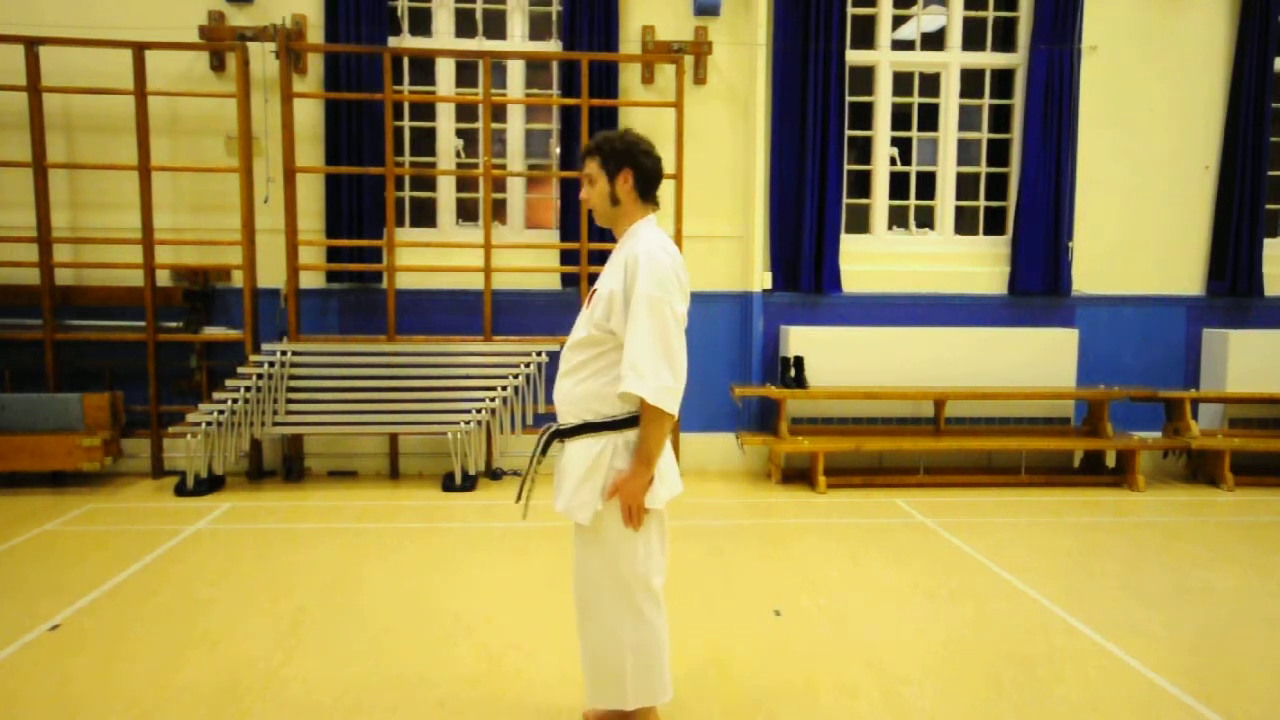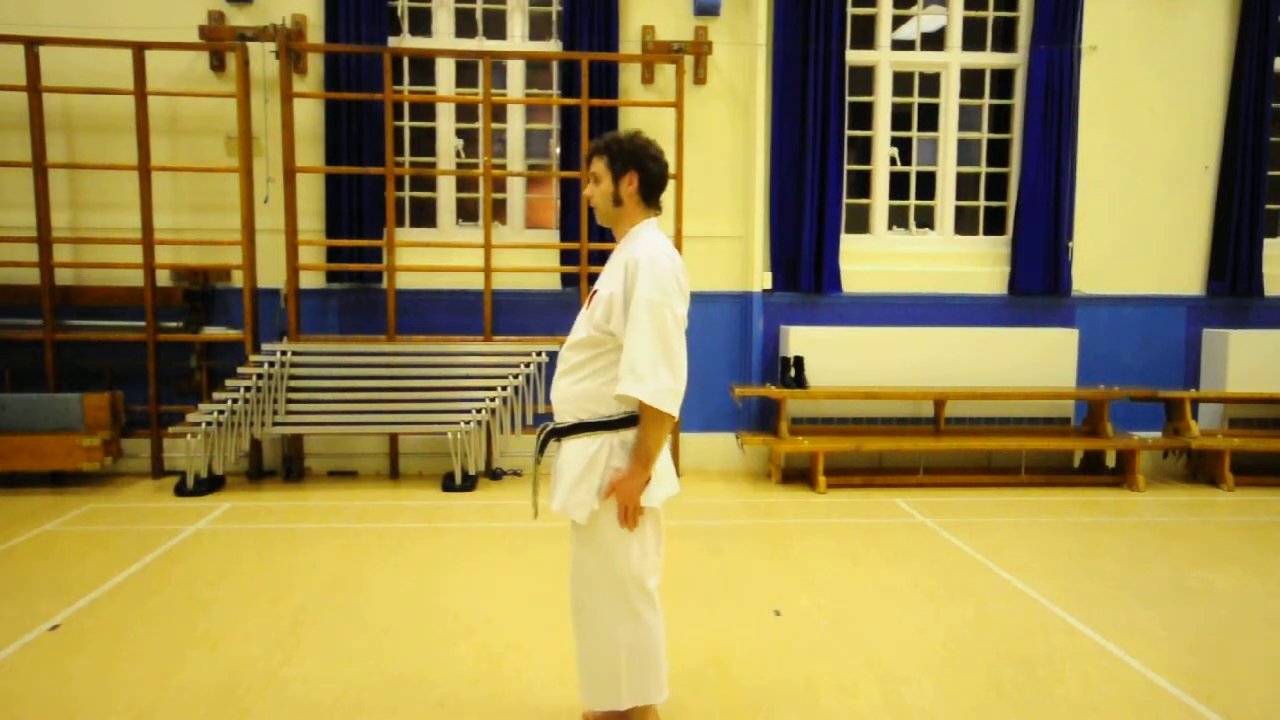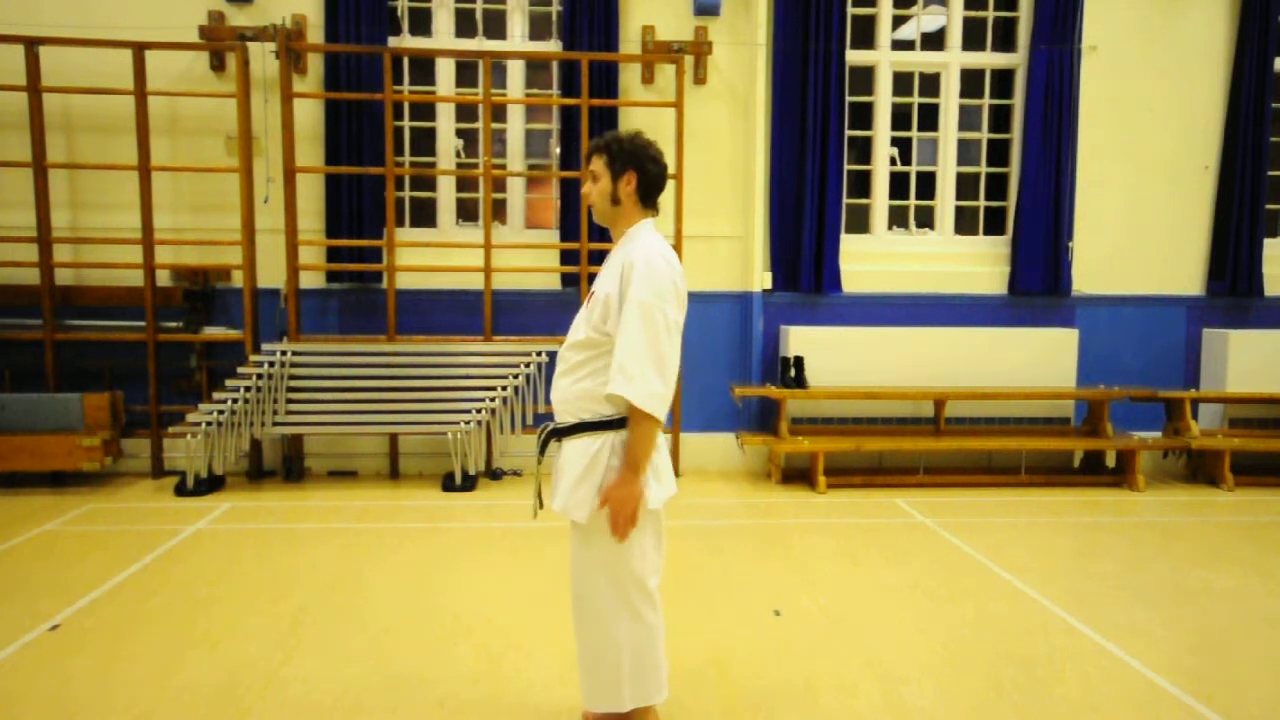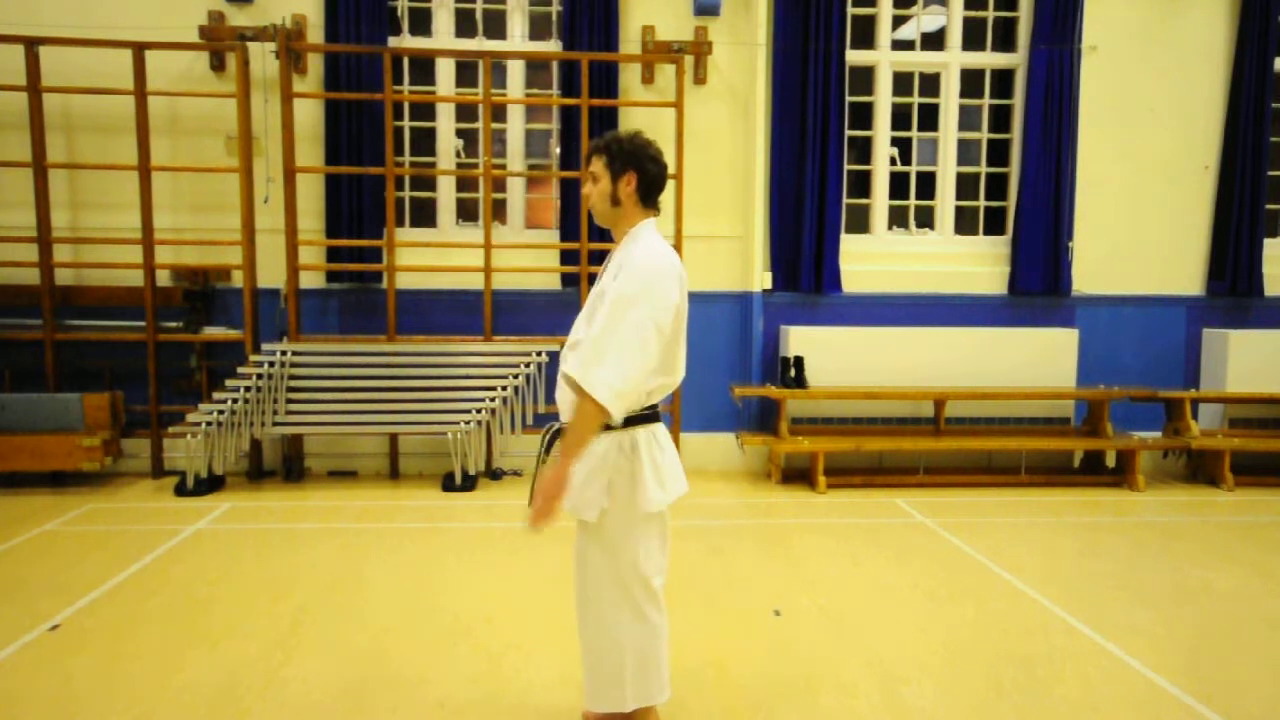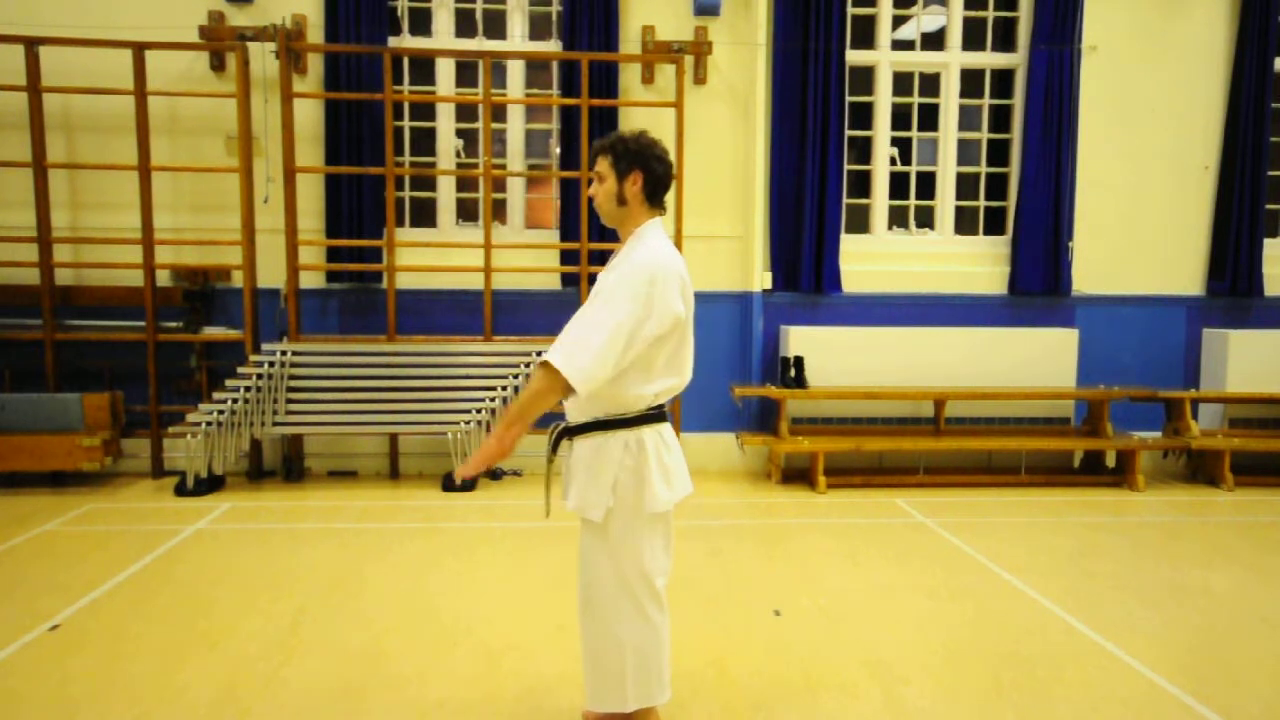
dt=0.2s
person 1, frame 1
left shoulder: (649, 257)
right shoulder: (627, 253)
left elbow: (660, 379)
left wrist: (642, 470)
left hip: (617, 456)
right hip: (602, 452)
left knee: (622, 591)
right knee: (609, 588)
person 1, frame 2
left shoulder: (650, 260)
right shoulder: (628, 256)
left elbow: (658, 381)
left wrist: (640, 470)
left hip: (614, 455)
right hip: (597, 451)
left knee: (619, 589)
right knee: (605, 587)
person 1, frame 3
left shoulder: (647, 261)
right shoulder: (627, 256)
left elbow: (646, 382)
left wrist: (630, 475)
left hip: (615, 455)
right hip: (600, 451)
left knee: (620, 590)
right knee: (604, 588)
person 1, frame 4
left shoulder: (647, 263)
right shoulder: (630, 256)
left elbow: (610, 376)
left wrist: (563, 464)
right wrist: (571, 454)
left hip: (622, 455)
right hip: (607, 450)
left knee: (624, 590)
right knee: (608, 587)
person 1, frame 5
left shoulder: (648, 263)
right shoulder: (636, 257)
left elbow: (579, 358)
right elbow: (584, 354)
left wrist: (507, 428)
right wrist: (520, 420)
left hip: (627, 455)
right hip: (615, 448)
left knee: (627, 591)
right knee: (614, 588)
